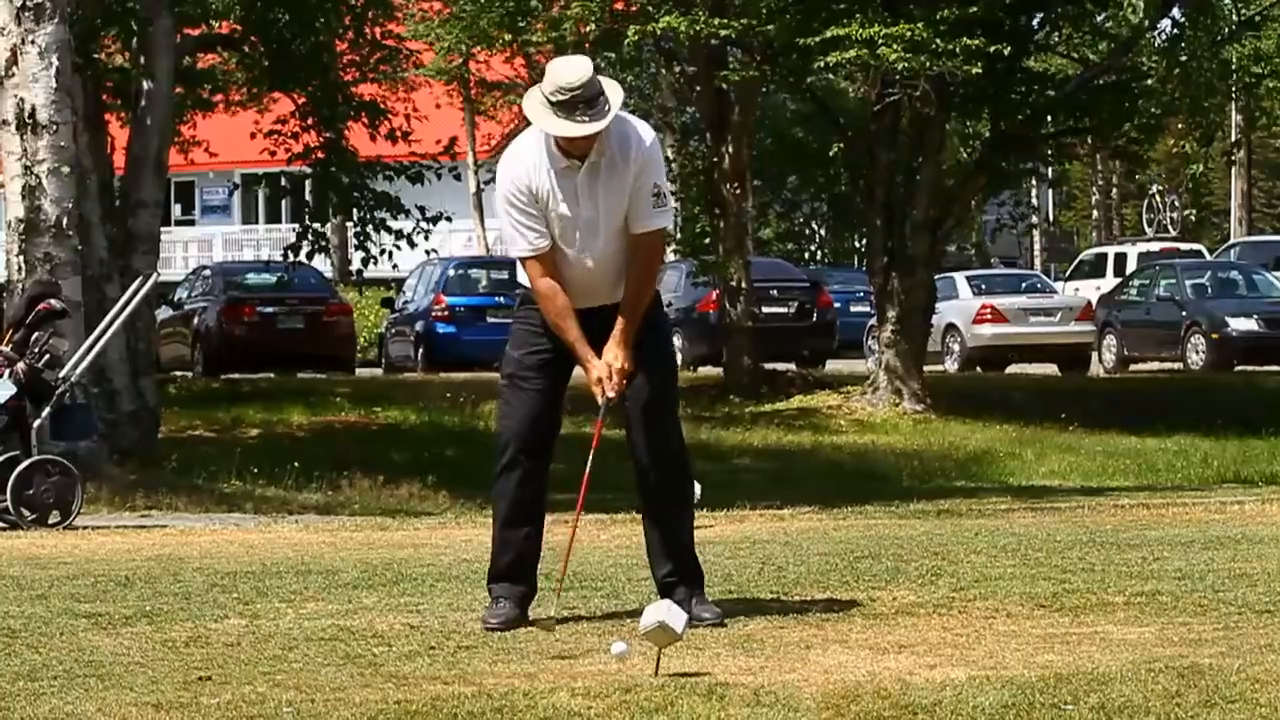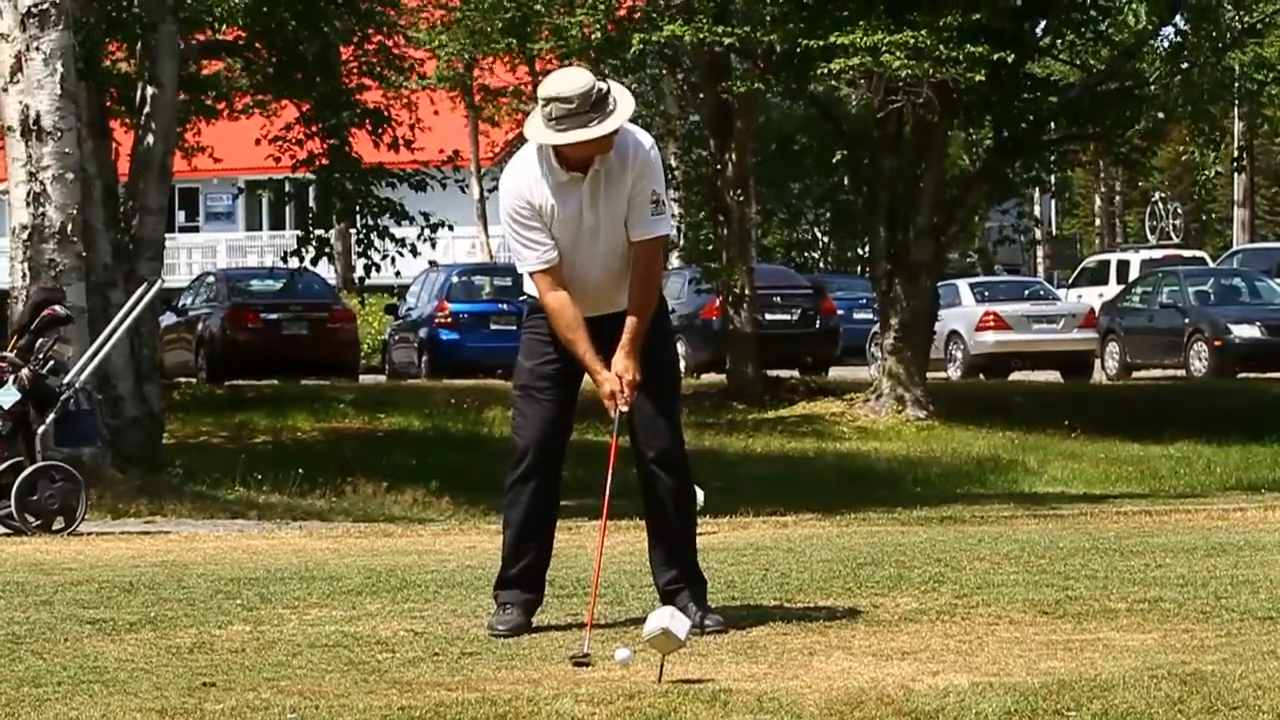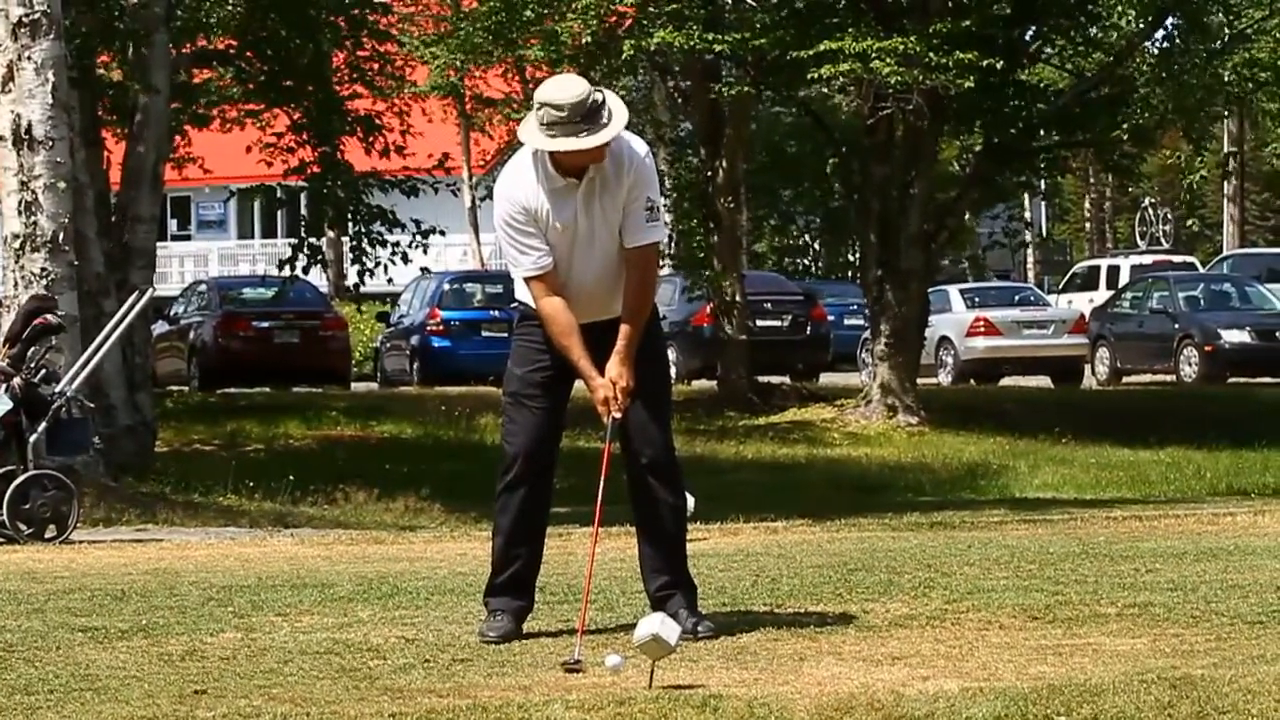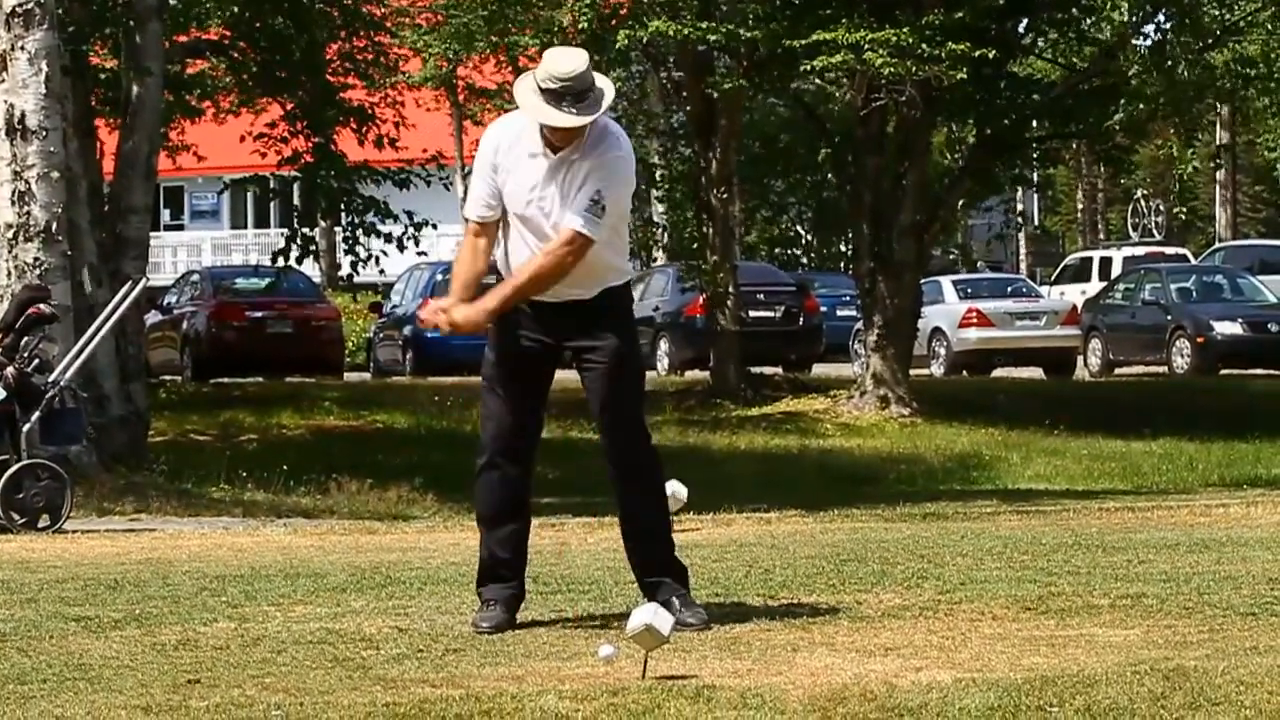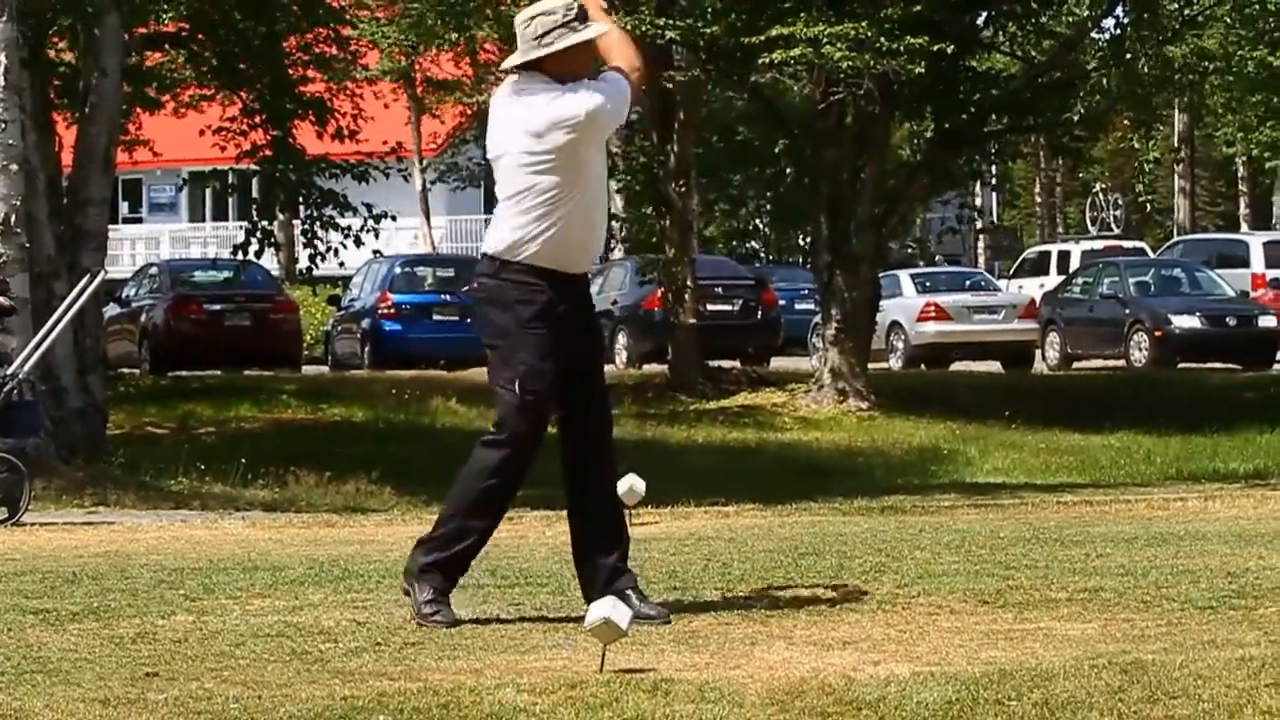
dt=1s
person 1, frame 1
left shoulder: (639, 143)
right shoulder: (519, 166)
left elbow: (648, 249)
right elbow: (541, 275)
left wrist: (621, 341)
right wrist: (587, 358)
left hip: (630, 304)
right hip: (546, 309)
left knee: (659, 443)
right knee: (519, 443)
left ankle: (682, 586)
right ankle: (509, 591)
person 1, frame 2
left shoulder: (637, 150)
right shoulder: (520, 182)
left elbow: (648, 255)
right elbow: (550, 287)
left wrist: (629, 350)
right wrist: (597, 370)
left hip: (636, 312)
right hip: (555, 318)
left knee: (663, 451)
right knee: (534, 452)
left ankle: (685, 594)
right ankle: (515, 597)
person 1, frame 3
left shoulder: (633, 158)
right shoulder: (516, 187)
left elbow: (643, 262)
right elbow: (546, 293)
left wrist: (623, 356)
right wrist: (591, 376)
left hip: (627, 320)
right hip: (545, 325)
left knee: (654, 458)
right knee: (524, 458)
left ankle: (675, 598)
right ankle: (506, 603)
person 1, frame 4
left shoulder: (609, 154)
right shoulder: (500, 138)
left elbow: (567, 252)
right elbow: (480, 230)
left wrist: (488, 308)
right wrist: (459, 298)
left hip: (599, 308)
right hip: (522, 311)
left knee: (629, 446)
right knee: (500, 450)
left ankle: (666, 586)
right ankle: (499, 592)
person 1, frame 5
left shoulder: (514, 96)
right shoulder: (575, 110)
right elbow: (630, 66)
left hip: (562, 287)
right hip: (523, 292)
left knee: (591, 434)
right knee: (515, 438)
left ankle: (608, 580)
right ankle: (430, 570)
